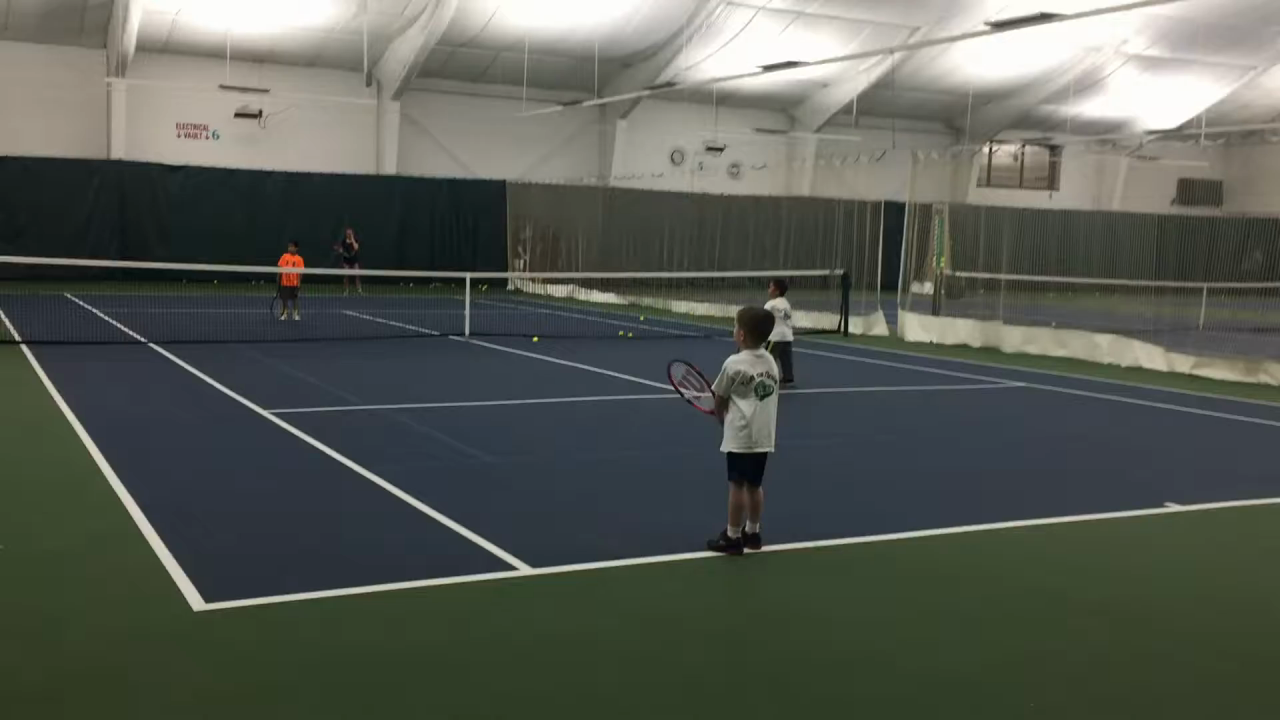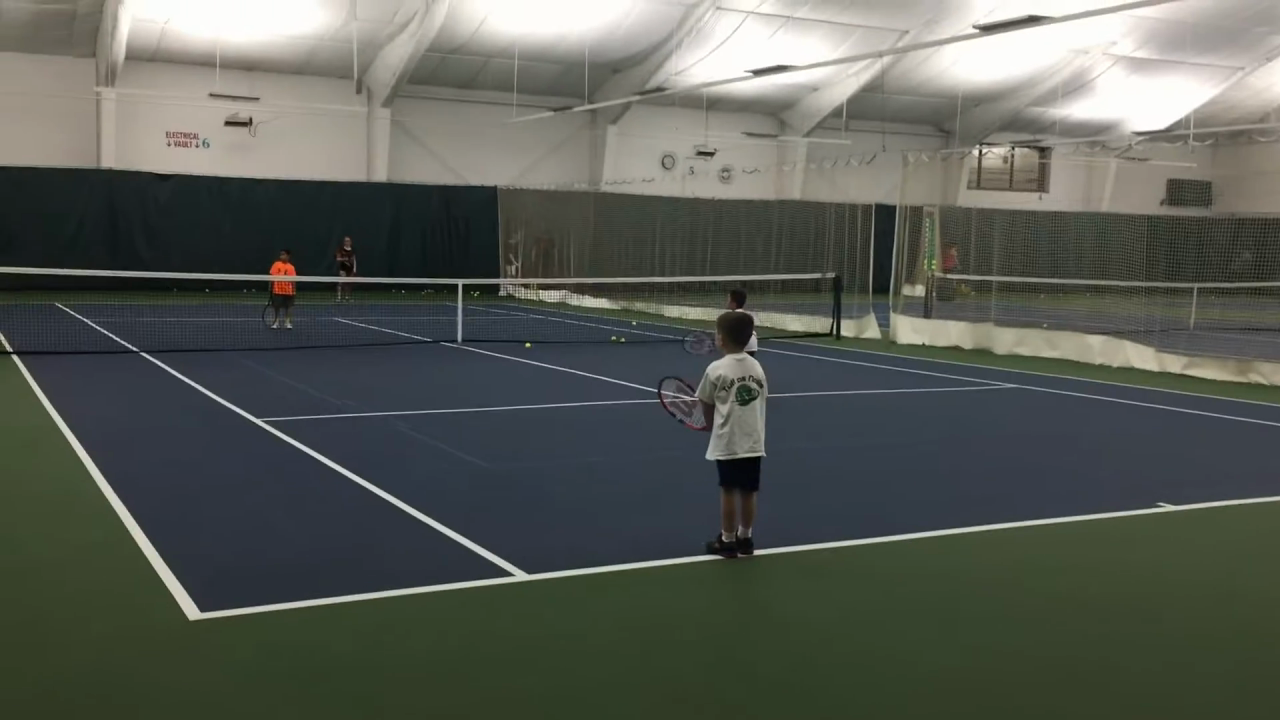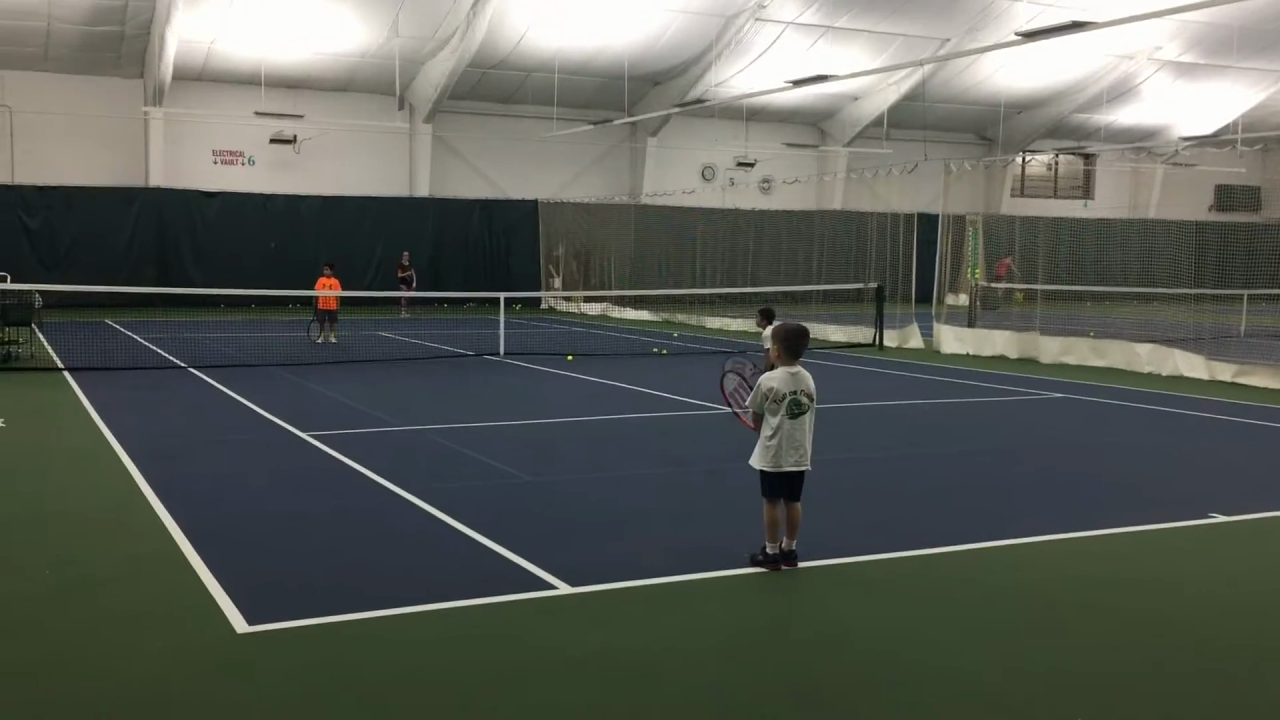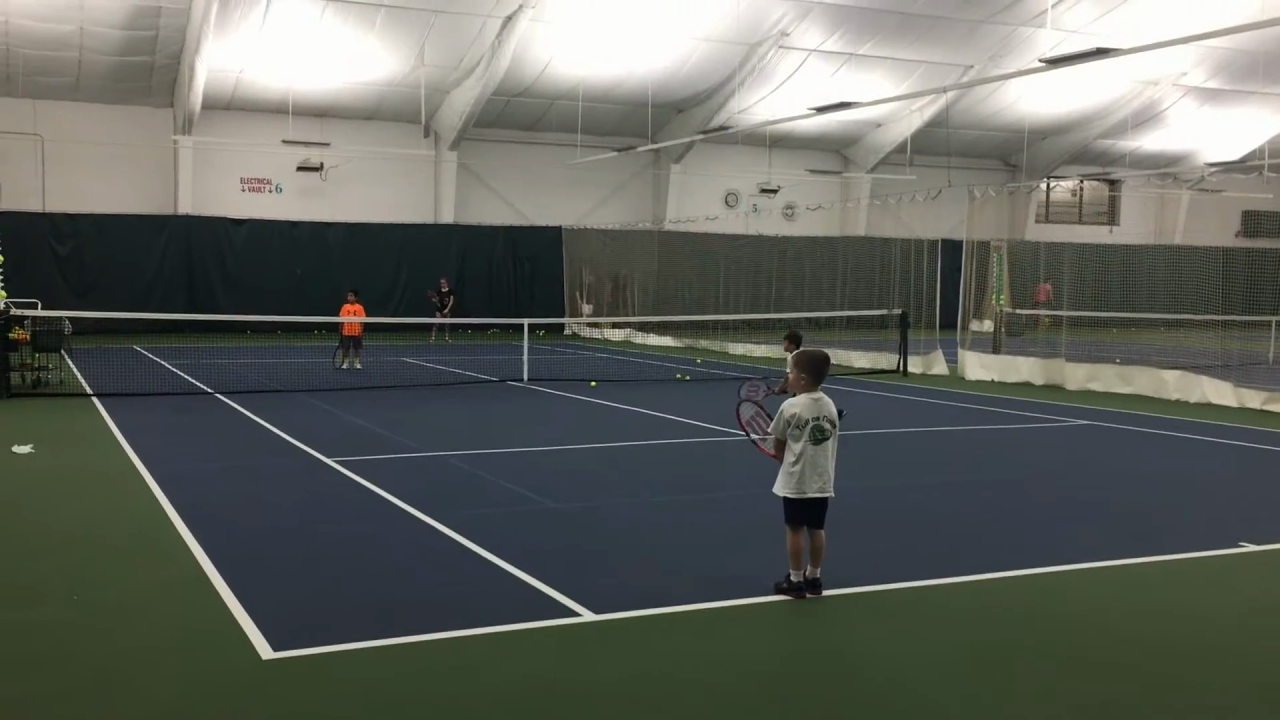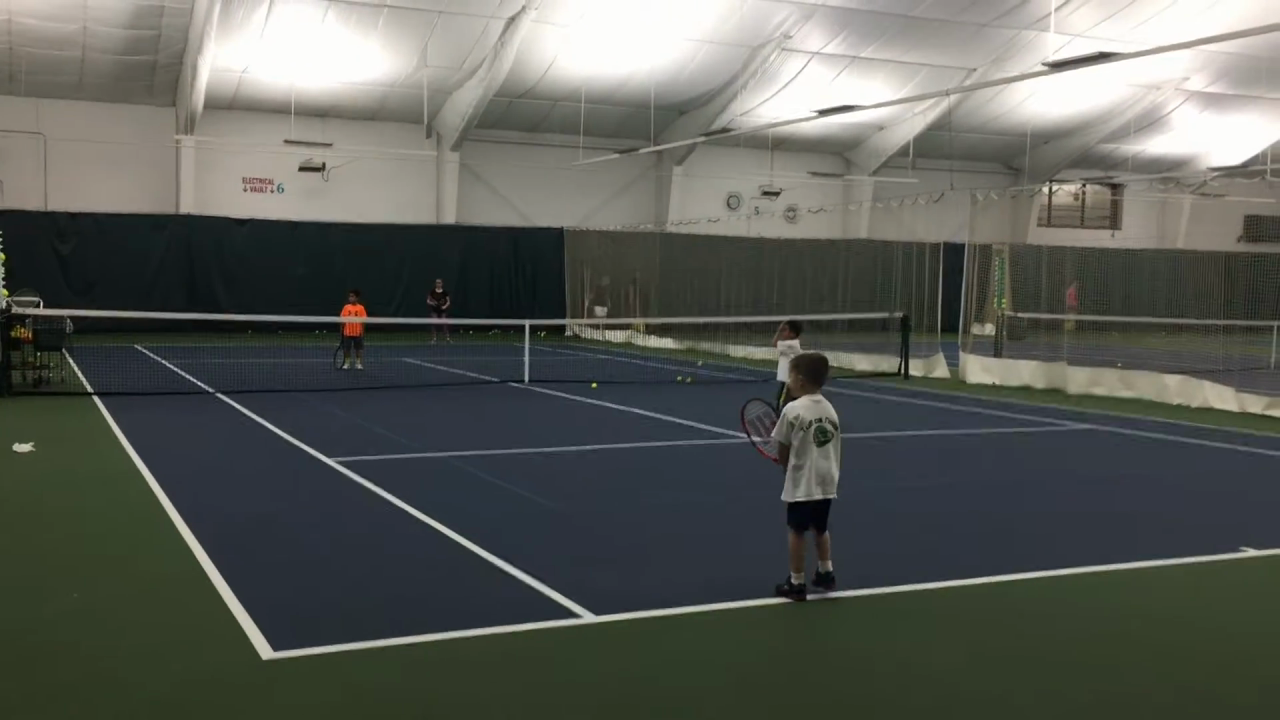
dt=1s
person 1, frame 1
left shoulder: (734, 363)
right shoulder: (771, 362)
left elbow: (720, 399)
right elbow: (764, 396)
left wrist: (721, 417)
left hip: (741, 436)
right hip: (763, 436)
left knee: (737, 485)
right knee: (754, 485)
left ankle: (733, 537)
right ankle: (752, 532)
person 1, frame 2
left shoulder: (716, 369)
right shoulder: (756, 367)
left elbow: (707, 405)
right elbow: (759, 400)
left wrist: (712, 427)
left hip: (728, 442)
right hip: (753, 441)
left knee: (729, 491)
right knee: (748, 491)
left ankle: (727, 541)
right ankle: (745, 538)
person 1, frame 3
left shoulder: (769, 380)
right shoulder: (808, 379)
left elbow: (756, 416)
right elbow: (806, 413)
left wrist: (764, 432)
right wrist: (794, 437)
left hip: (773, 453)
right hip: (799, 453)
left knee: (772, 502)
right knee: (793, 501)
left ankle: (771, 553)
right ankle: (789, 550)
person 1, frame 4
left shoulder: (791, 406)
right shoulder: (829, 405)
left elbow: (779, 444)
right elbow: (828, 440)
left wrist: (784, 460)
left hip: (796, 481)
right hip: (822, 480)
left knee: (795, 529)
right knee: (816, 529)
left ankle: (796, 580)
right ankle: (813, 577)
person 1, frame 5
left shoulder: (793, 410)
right shoulder: (830, 409)
left elbow: (783, 450)
right elbow: (833, 446)
left wrist: (786, 465)
left hip: (802, 484)
right hip: (827, 483)
left knee: (796, 531)
right knee: (819, 528)
left ankle: (796, 584)
right ankle: (826, 573)
